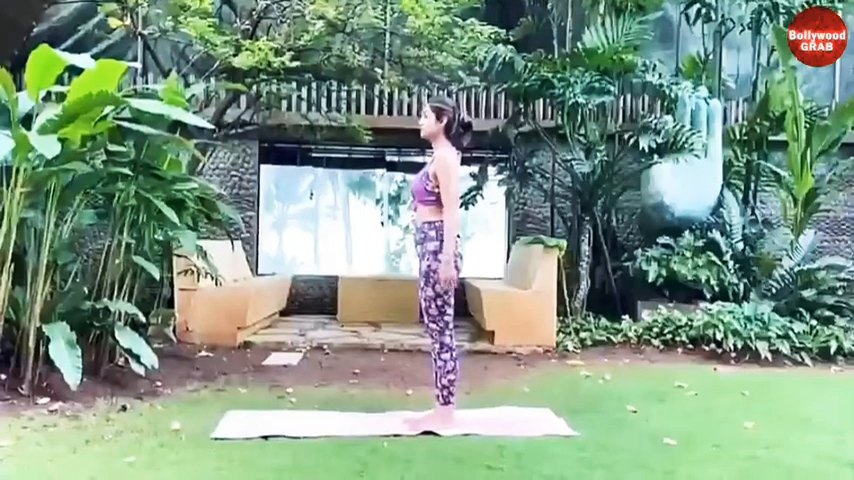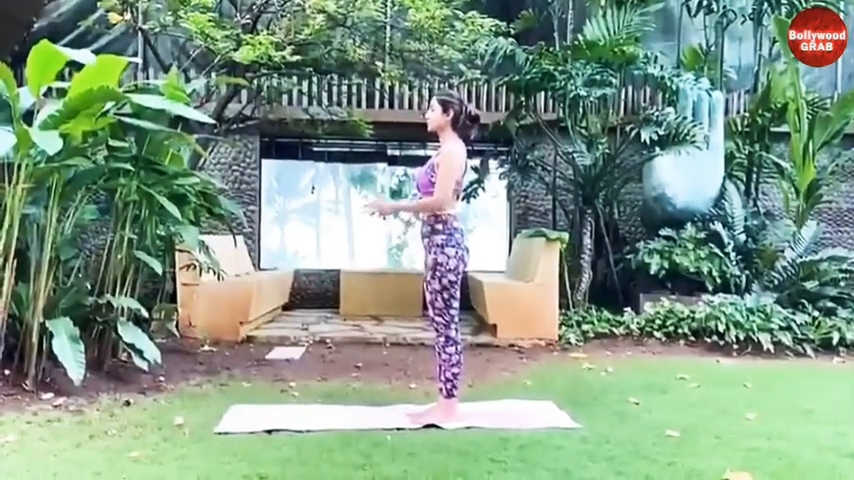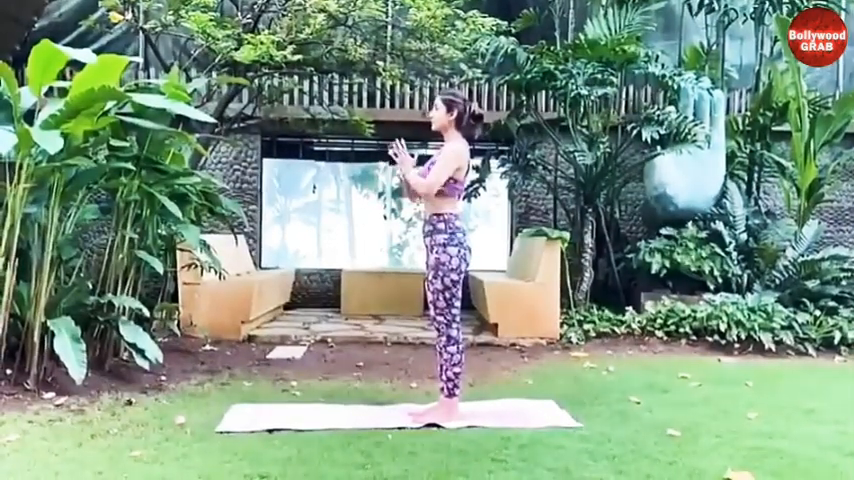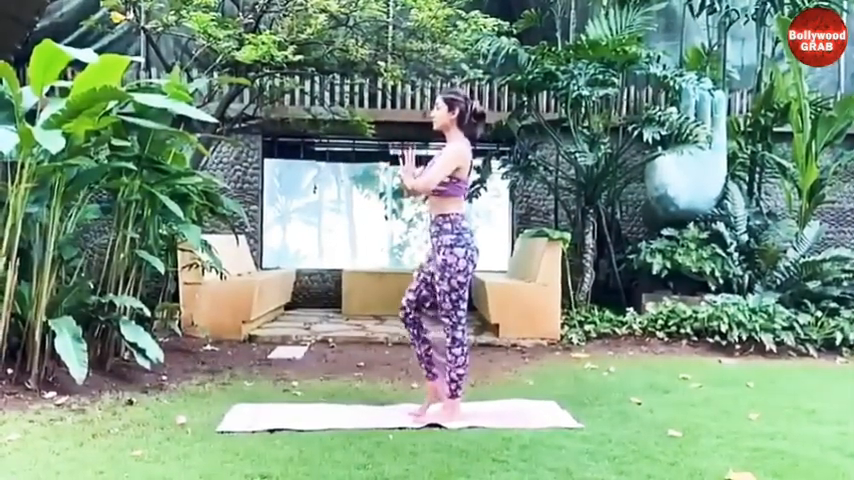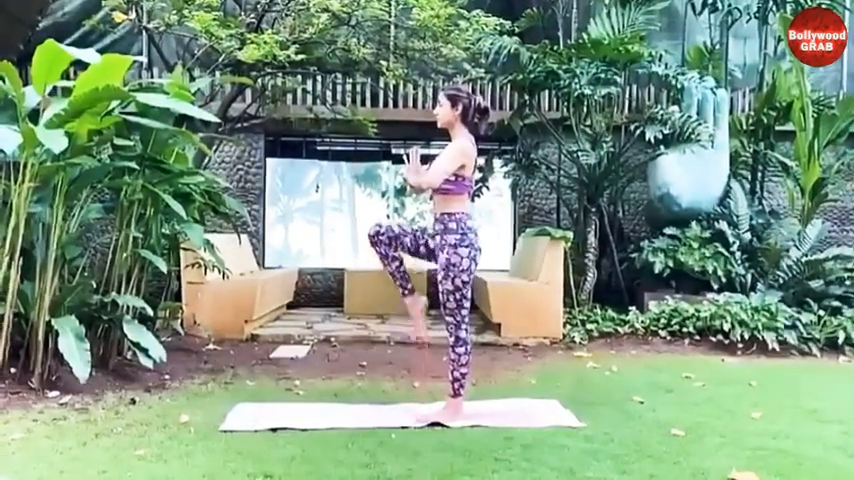
dt=1s
person 1, frame 1
left shoulder: (445, 157)
right shoulder: (438, 157)
left elbow: (451, 212)
left wrist: (448, 258)
left hip: (437, 246)
right hip: (430, 245)
left knee: (441, 330)
right knee: (436, 330)
left ankle: (445, 413)
right ankle: (442, 409)
person 1, frame 2
left shoulder: (452, 150)
right shoulder: (446, 150)
left elbow: (439, 202)
left wrist: (393, 206)
right wrist: (394, 207)
left hip: (445, 239)
right hip: (437, 239)
left knee: (446, 324)
right knee: (441, 323)
left ankle: (448, 406)
right ankle: (446, 401)
person 1, frame 3
left shoulder: (456, 148)
right shoulder: (447, 149)
left elbow: (427, 188)
right elbow: (414, 193)
left wrist: (408, 169)
right wrist: (405, 169)
left hip: (447, 238)
right hip: (438, 237)
left knee: (448, 322)
right knee: (441, 321)
left ankle: (449, 404)
right ankle: (446, 400)
person 1, frame 4
left shoulder: (457, 148)
right shoulder: (450, 149)
left elbow: (424, 185)
right elbow: (419, 187)
left wrist: (409, 177)
right wrist: (410, 177)
left hip: (453, 239)
right hip: (442, 239)
left knee: (453, 322)
right knee: (410, 309)
left ankle: (452, 405)
right ankle: (436, 385)
person 1, frame 5
left shoulder: (462, 145)
right shoulder: (455, 146)
left elbow: (428, 182)
right elbow: (427, 182)
left wrist: (413, 175)
right wrist: (415, 175)
left hip: (456, 236)
right hip: (442, 233)
left knee: (456, 321)
right knee: (380, 234)
left ankle: (454, 404)
right ankle: (411, 298)
